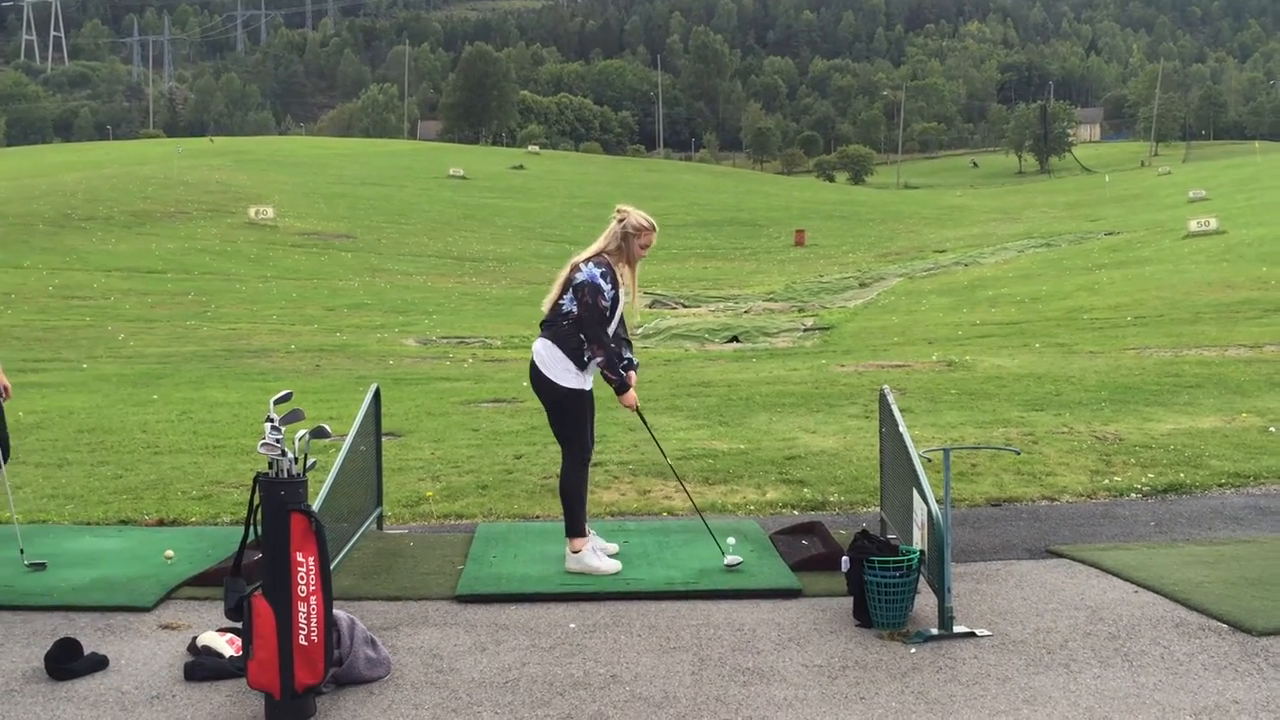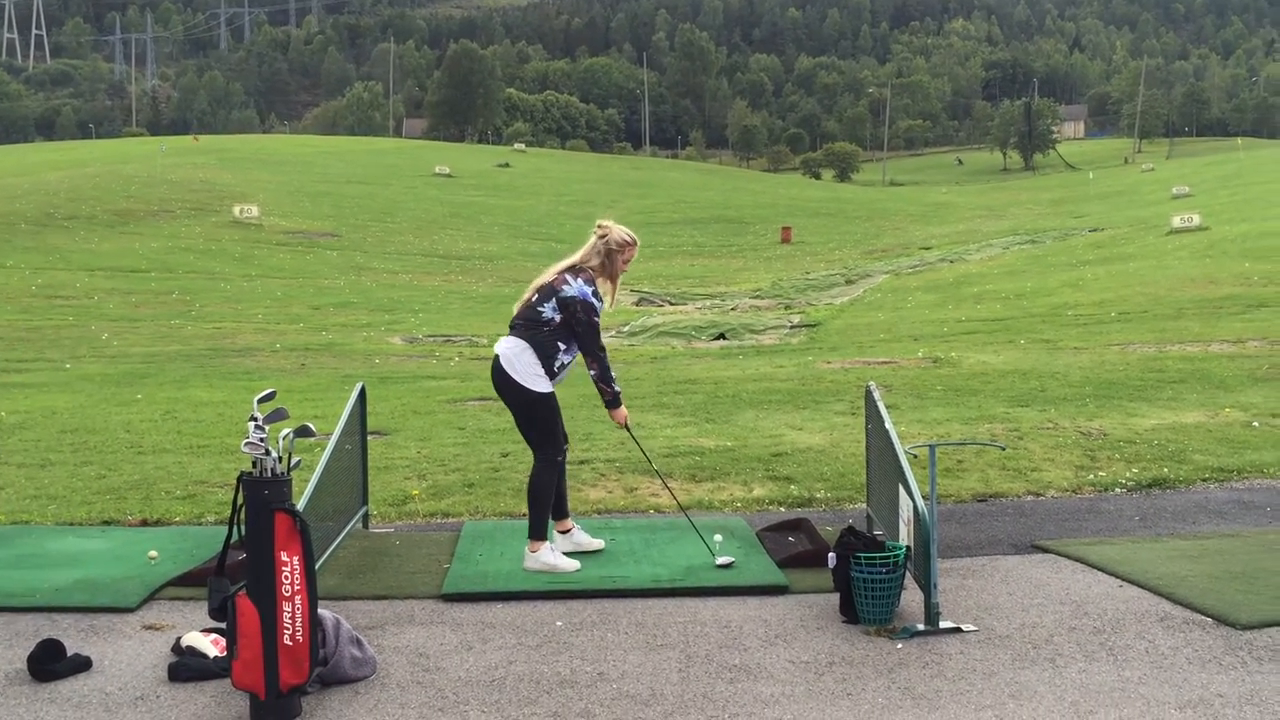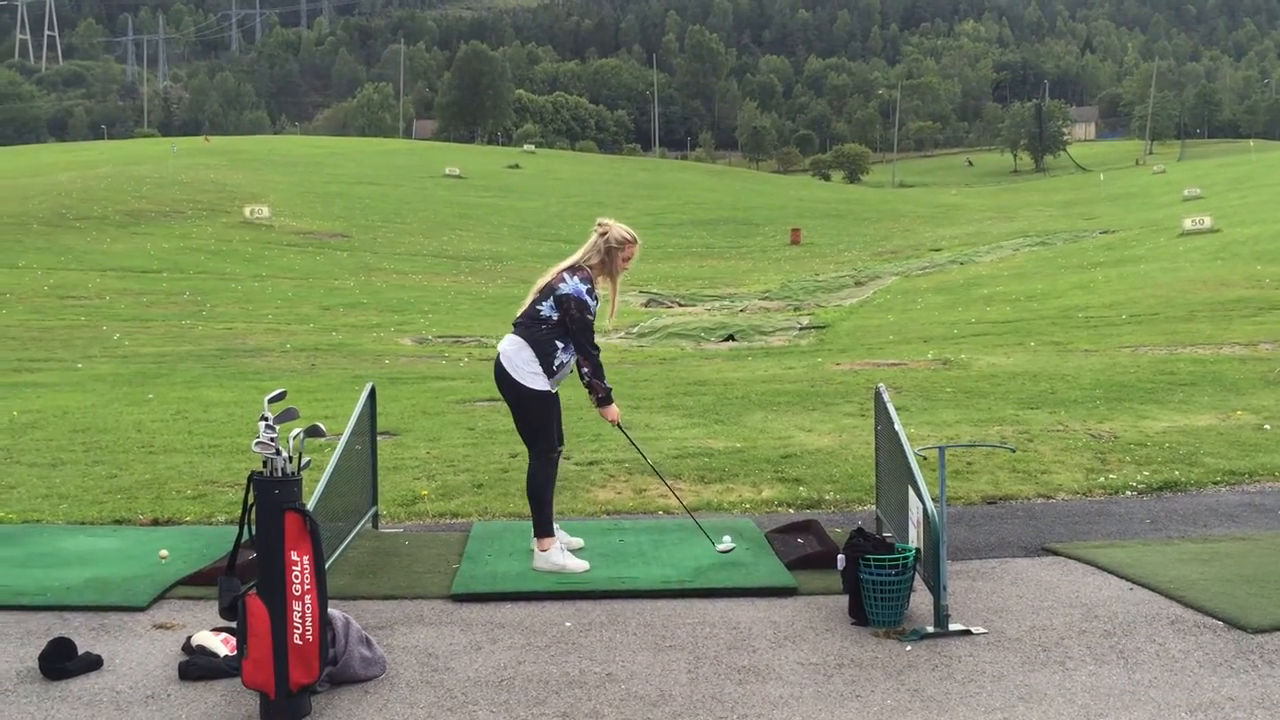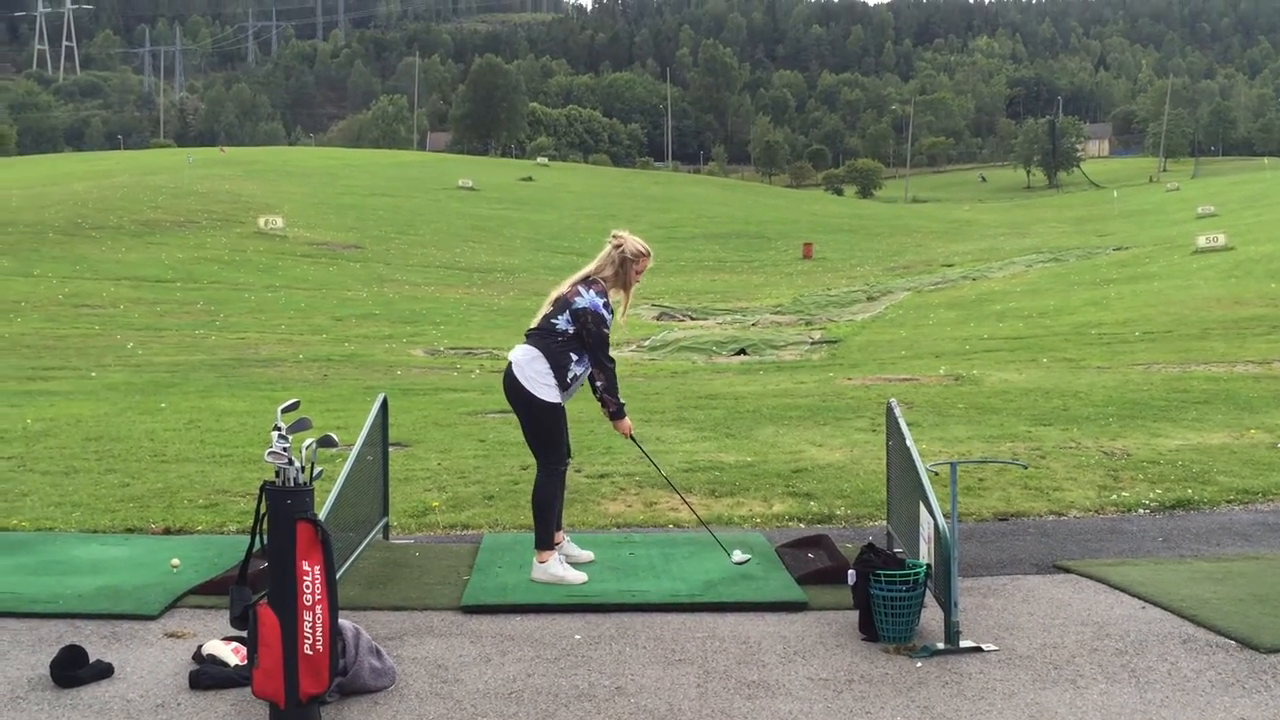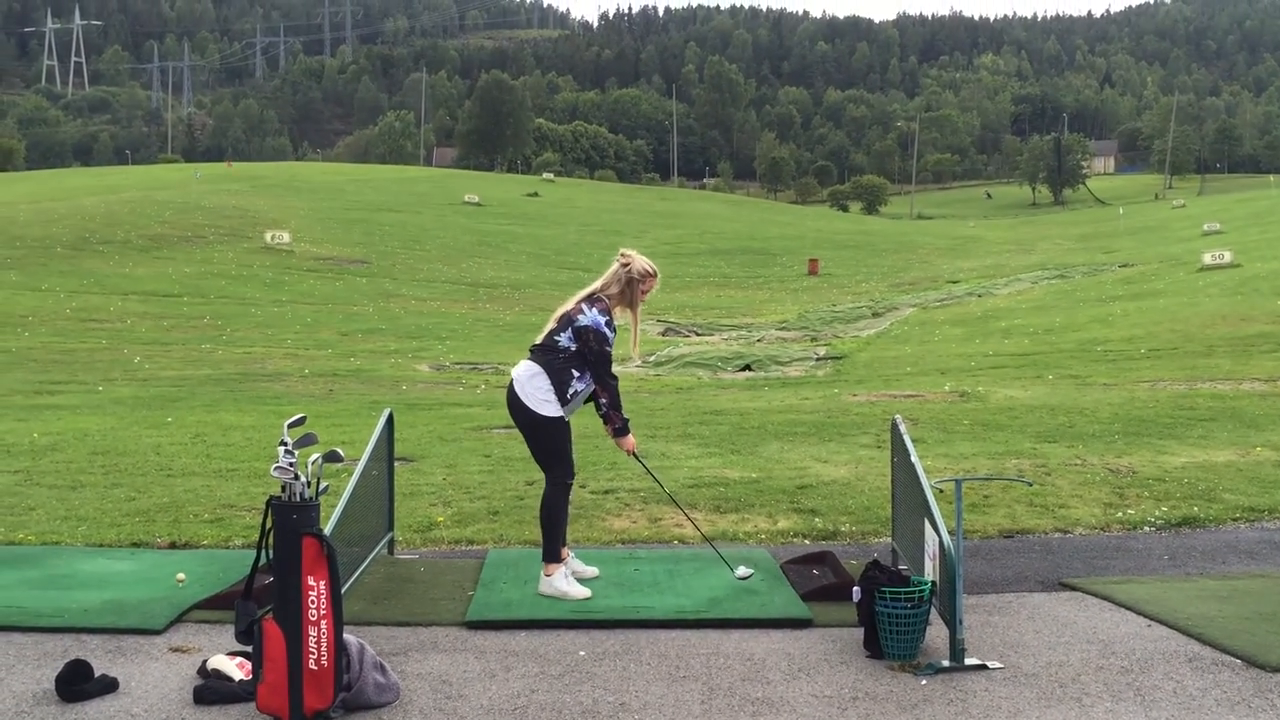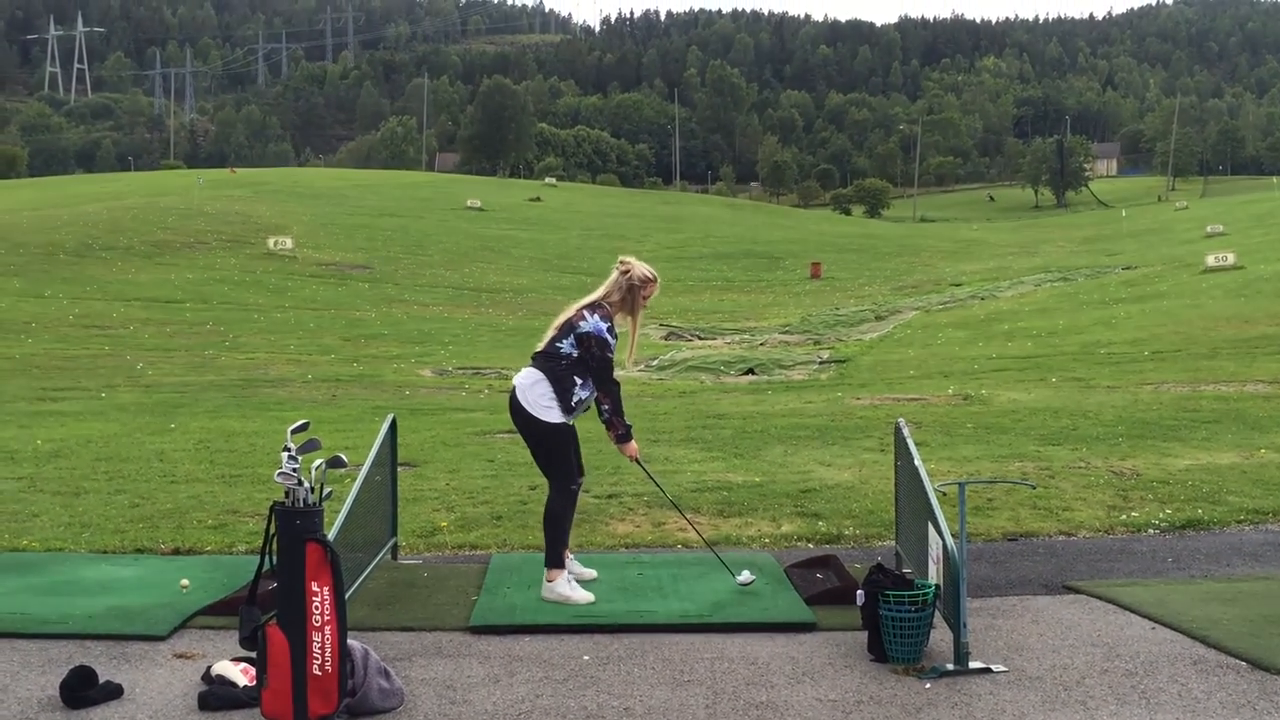
dt=0.5s
person 1, frame 1
left shoulder: (607, 271)
right shoulder: (596, 273)
left elbow: (614, 329)
right elbow: (597, 336)
left wrist: (628, 368)
right wrist: (621, 386)
left hip: (571, 370)
right hip: (557, 371)
left knee: (582, 452)
right knee: (576, 454)
left ankle: (581, 534)
right ankle: (577, 549)
person 1, frame 2
left shoulder: (574, 278)
right shoulder: (583, 290)
left elbow: (586, 346)
right elbow: (592, 351)
left wrist: (610, 391)
right wrist: (613, 402)
left hip: (516, 367)
right hip: (523, 372)
left knee: (557, 446)
right knee: (548, 453)
left ankle: (565, 531)
right ankle: (537, 548)
person 1, frame 3
left shoulder: (576, 278)
right shoulder: (578, 288)
left elbow: (578, 345)
right elbow: (586, 348)
left wrist: (596, 392)
right wrist: (604, 399)
left hip: (531, 370)
right hip: (523, 370)
left knee: (553, 448)
right knee: (543, 453)
left ankle: (546, 530)
right ankle: (546, 549)
person 1, frame 4
left shoulder: (588, 290)
right shoulder: (593, 301)
left elbow: (590, 358)
right elbow: (601, 360)
left wrist: (606, 402)
right wrist: (617, 412)
left hip: (532, 378)
right hip: (534, 382)
left knee: (559, 460)
right knee: (551, 465)
left ankle: (556, 541)
right ankle: (545, 560)
person 1, frame 5
left shoulder: (593, 308)
right shoulder: (596, 318)
left elbow: (594, 375)
right elbow: (603, 378)
left wrist: (608, 419)
right wrist: (620, 428)
left hip: (542, 396)
right hip: (536, 398)
left knee: (564, 475)
right knee: (559, 478)
left ankle: (561, 555)
right ankle: (552, 573)
person 1, frame 6
left shoulder: (594, 315)
right shoulder: (597, 325)
left elbow: (596, 381)
right elbow: (605, 384)
left wrist: (612, 425)
right wrist: (623, 435)
left hip: (544, 402)
right hip: (538, 405)
left knee: (573, 479)
right knee: (564, 484)
left ankle: (561, 558)
right ankle: (554, 578)
